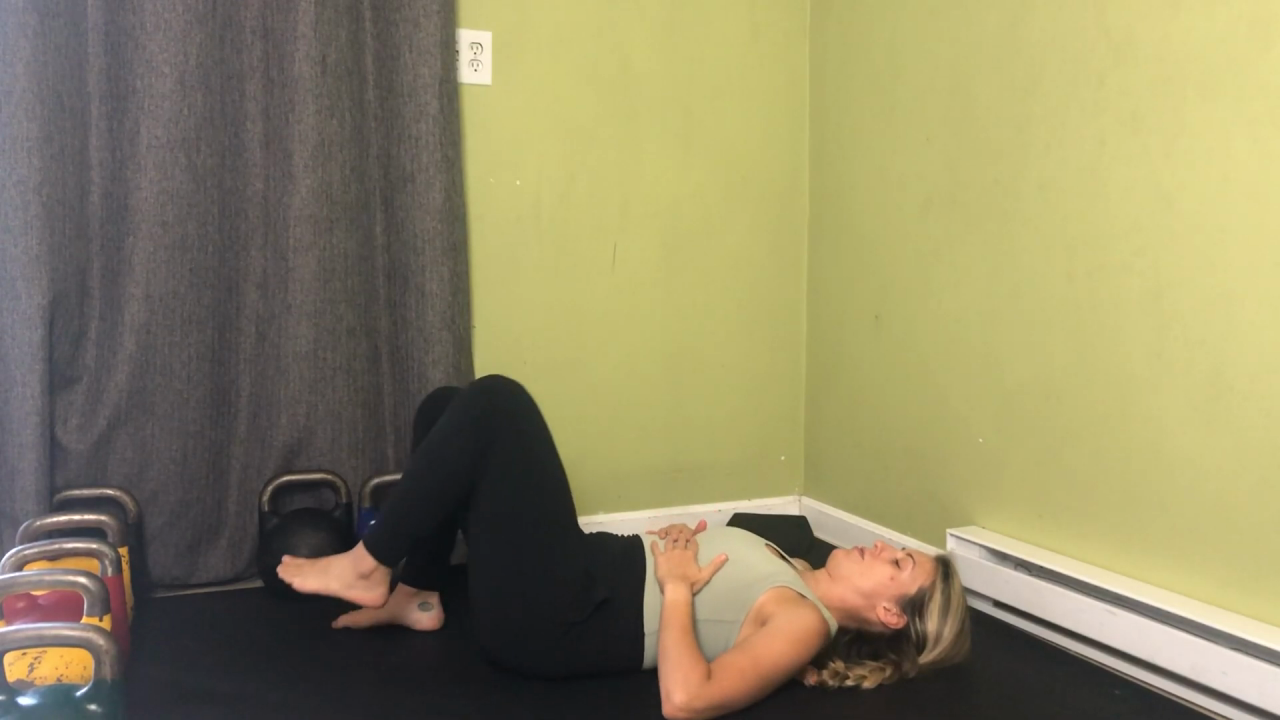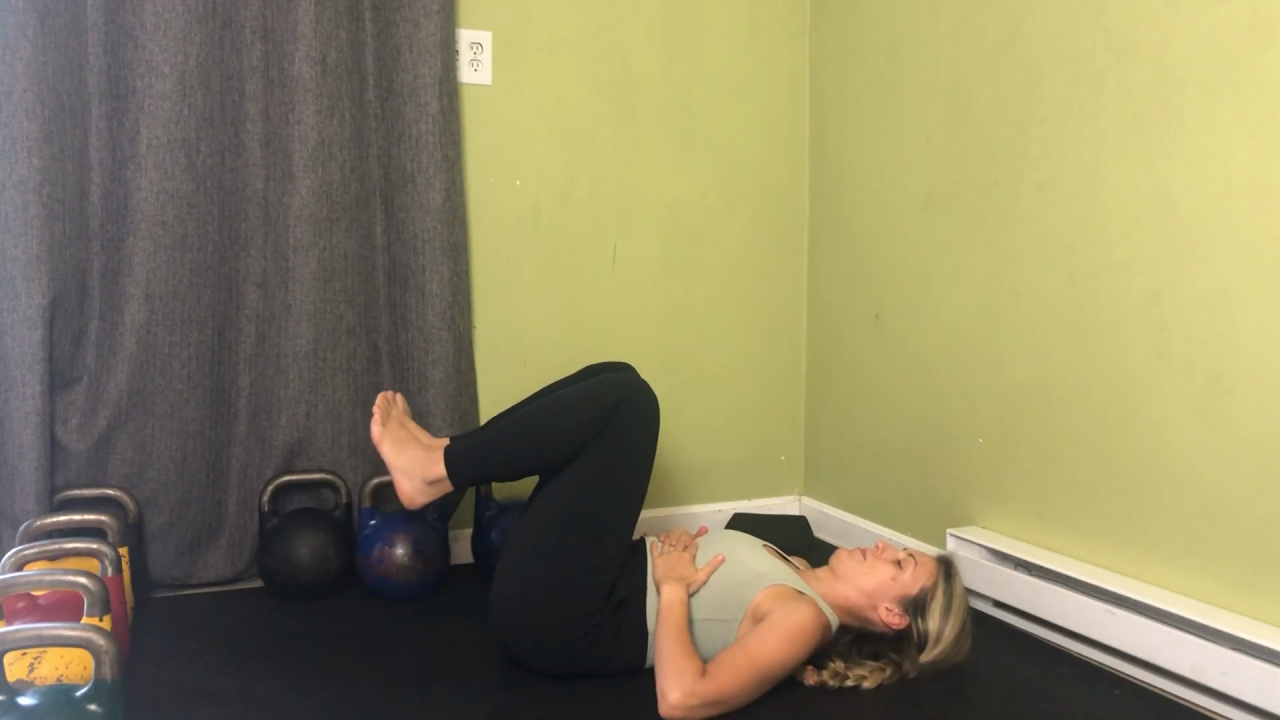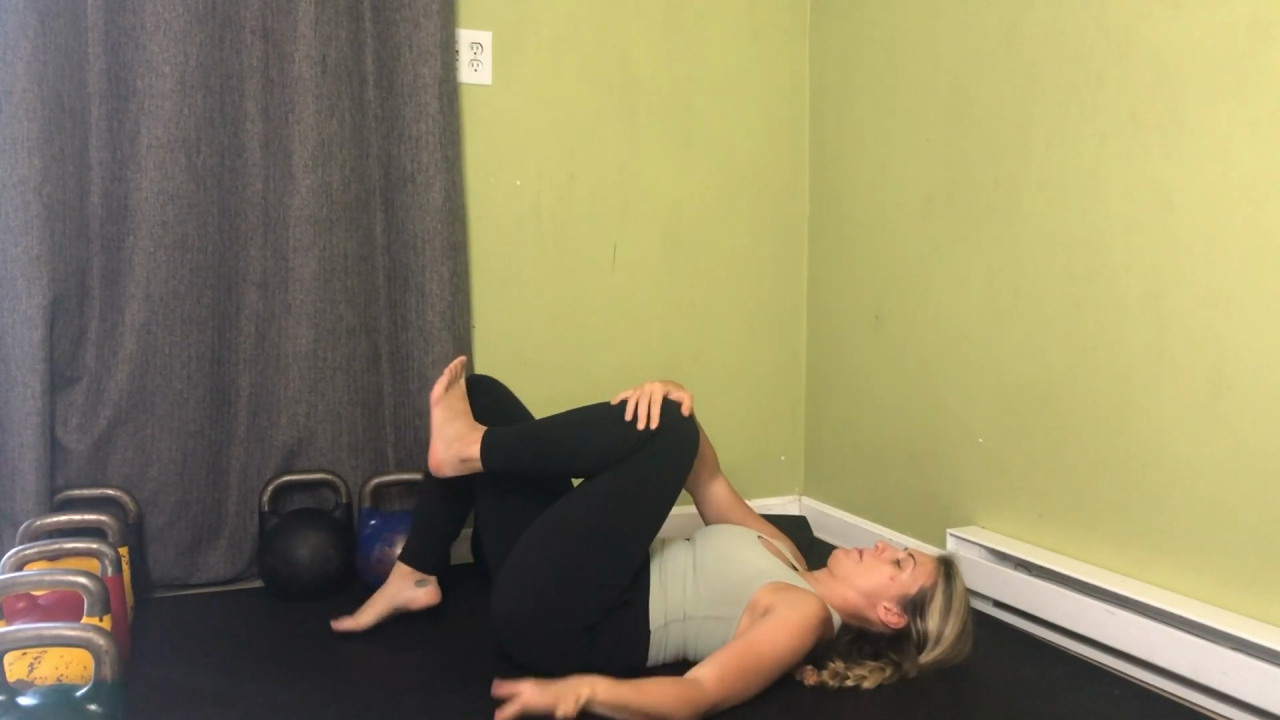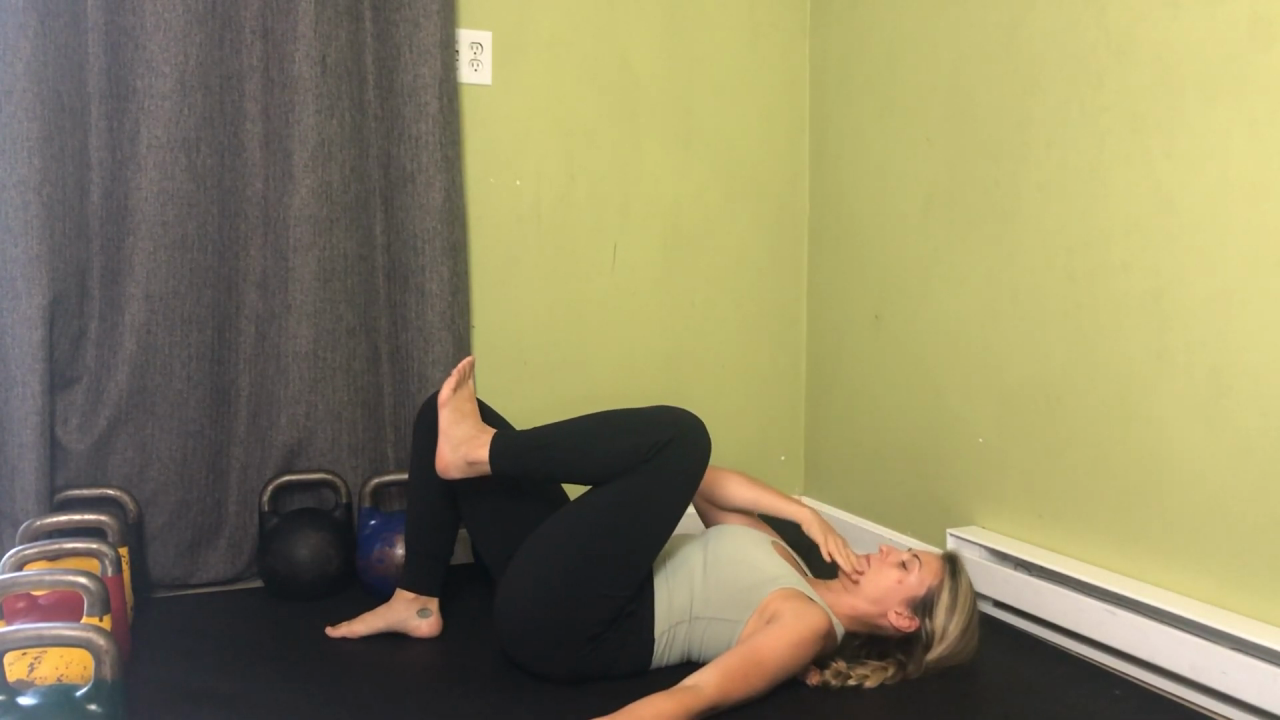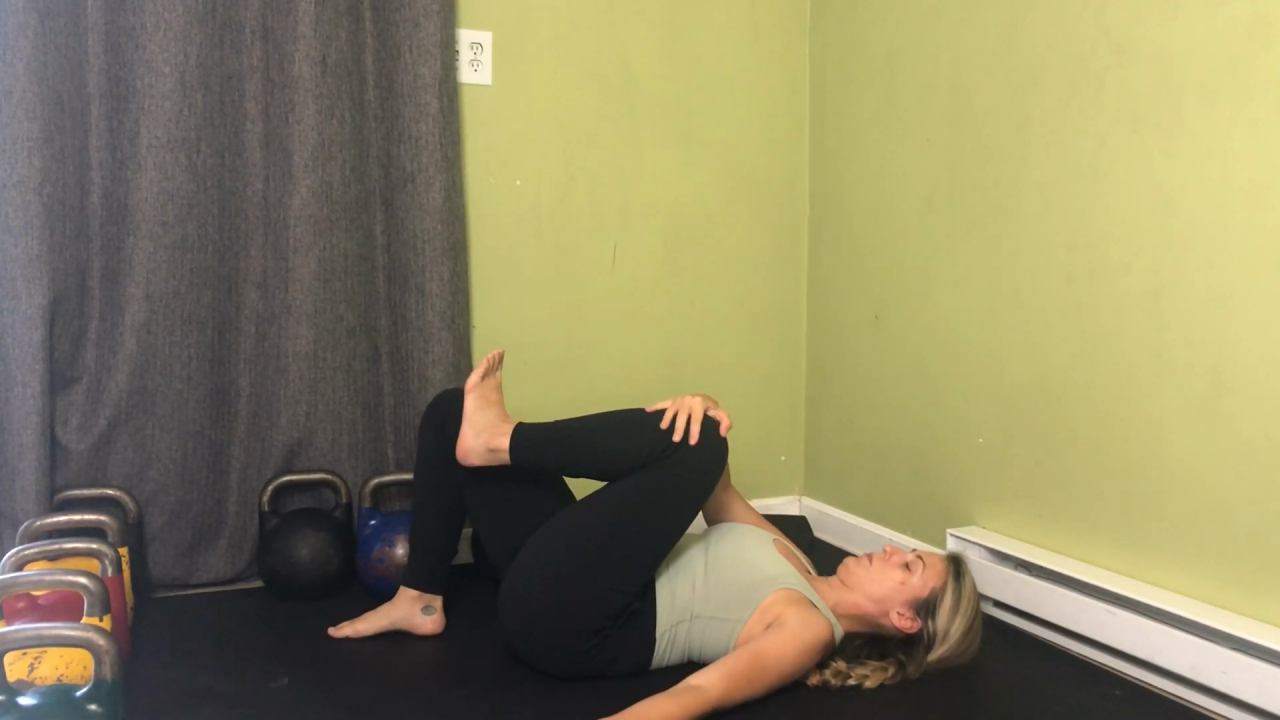
dt=1s
person 1, frame 1
left shoulder: (806, 624)
right shoulder: (798, 580)
left wrist: (676, 585)
right wrist: (682, 543)
left hip: (547, 620)
right hip: (591, 570)
left knee: (495, 401)
right knee: (445, 406)
left ankle: (366, 568)
right ankle: (415, 597)
person 1, frame 2
left shoulder: (804, 619)
right shoulder: (798, 577)
left wrist: (674, 586)
right wrist: (675, 553)
left hip: (554, 614)
right hip: (588, 587)
left knee: (626, 400)
right knee: (617, 383)
left ankle: (435, 473)
right ankle: (444, 456)
person 1, frame 3
left shoulder: (805, 615)
right shoulder: (785, 561)
right elbow: (708, 484)
right wrist: (670, 399)
left hip: (549, 614)
right hip: (555, 596)
left knee: (666, 433)
right knee: (481, 394)
left ankle: (470, 450)
right ankle: (415, 577)
person 1, frame 4
left shoulder: (808, 626)
right shoulder: (789, 568)
right elbow: (703, 489)
right wrist: (805, 515)
left hip: (560, 621)
right hip: (557, 580)
left knee: (678, 434)
right knee: (444, 413)
left ankle: (479, 453)
right ankle: (416, 602)
person 1, frame 5
left shoulder: (809, 630)
right shoulder: (794, 567)
right elbow: (718, 496)
right wrist: (705, 413)
left hip: (563, 619)
right hip: (568, 579)
left knee: (695, 449)
right knee: (451, 411)
left ankle: (499, 441)
right ankle: (420, 600)
